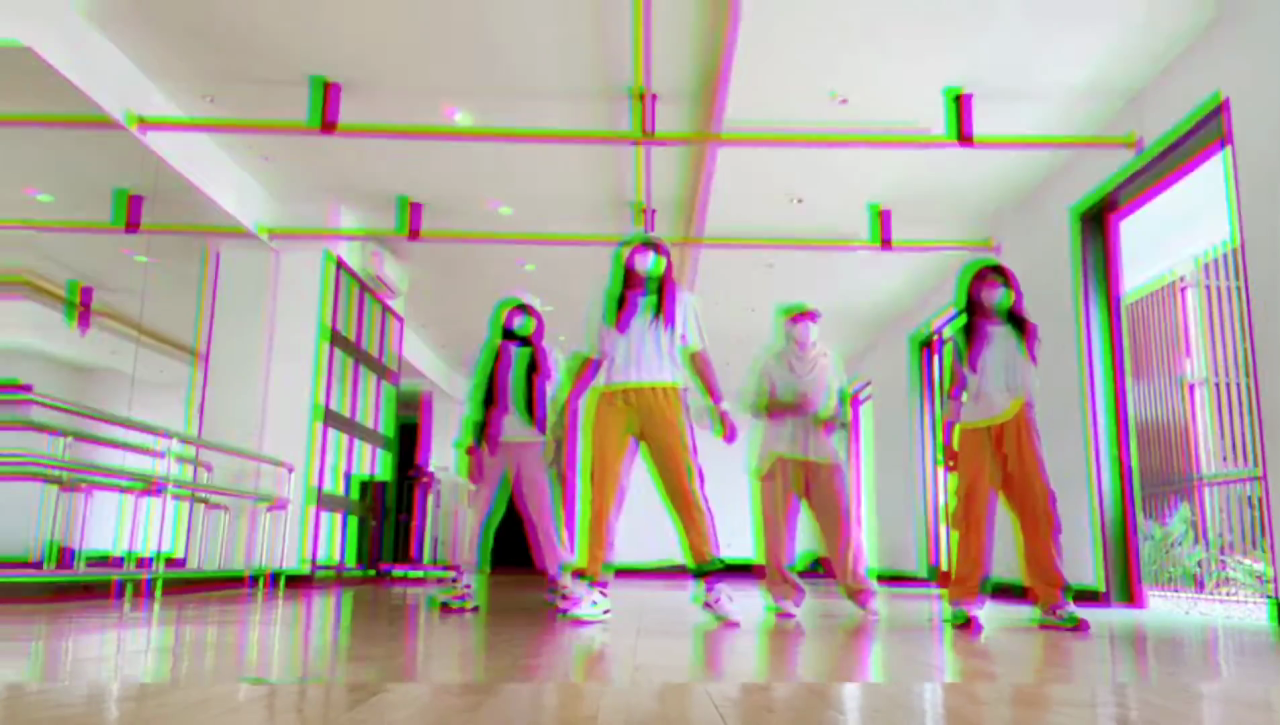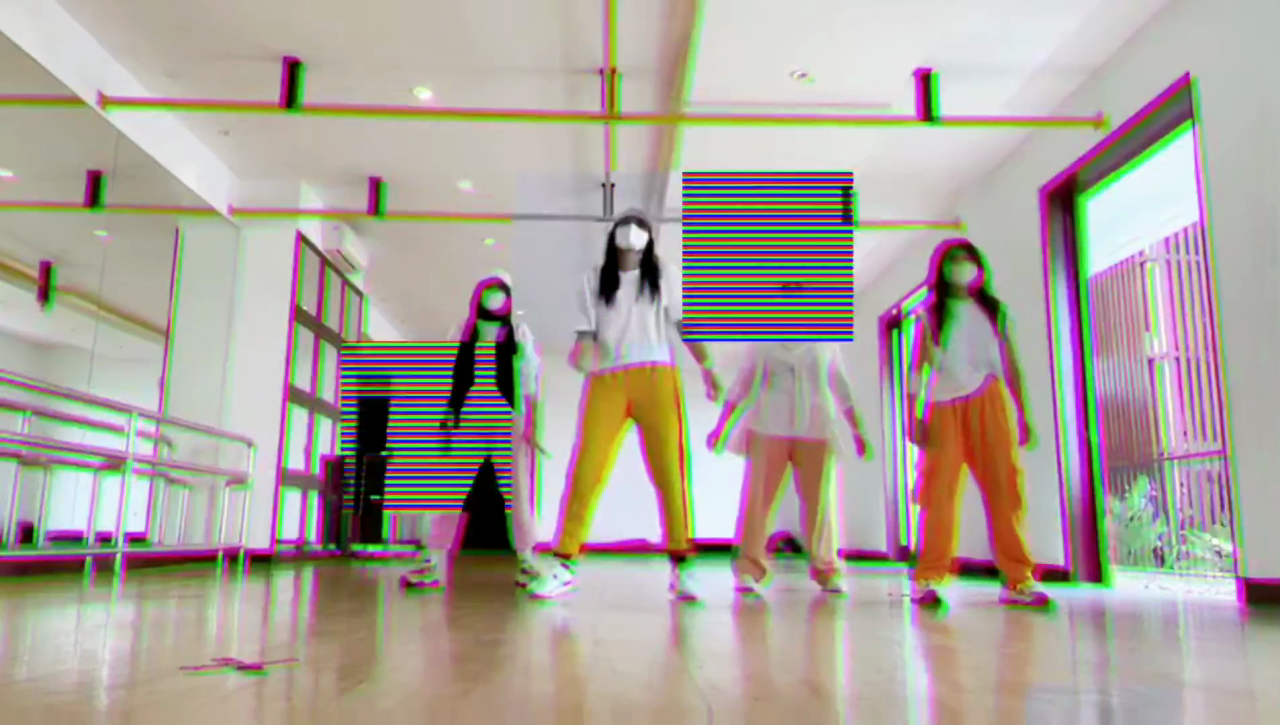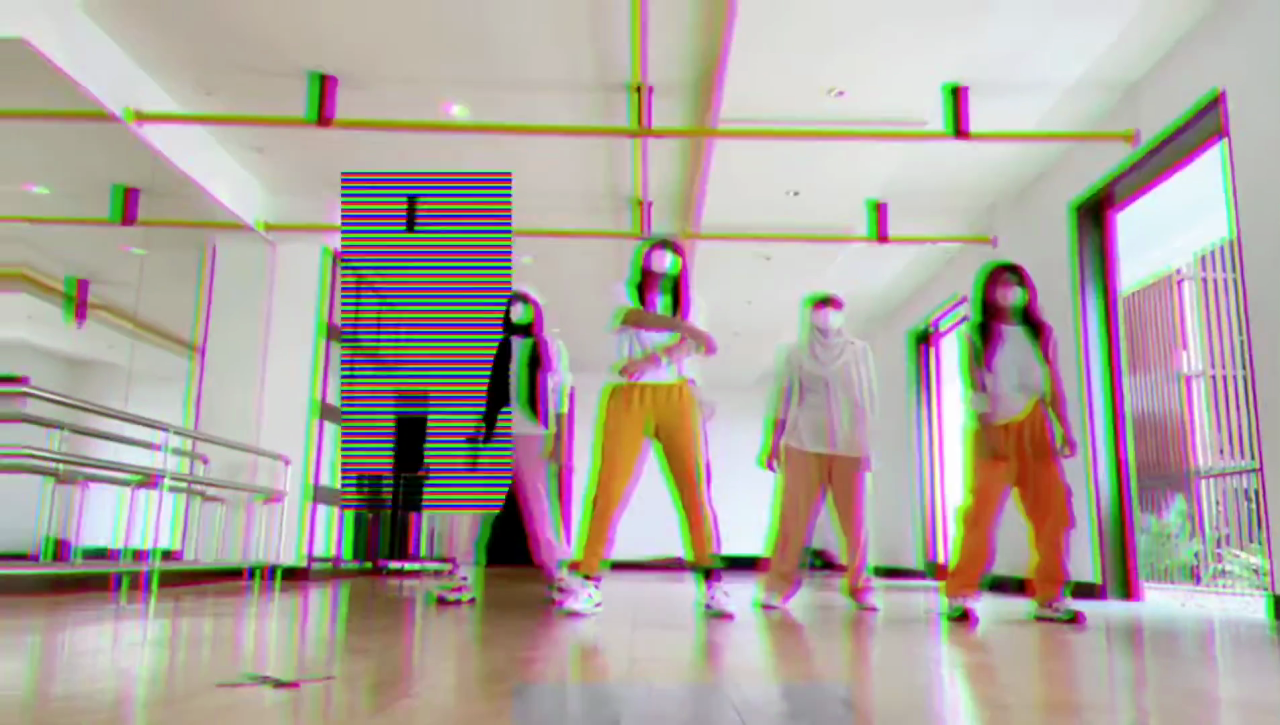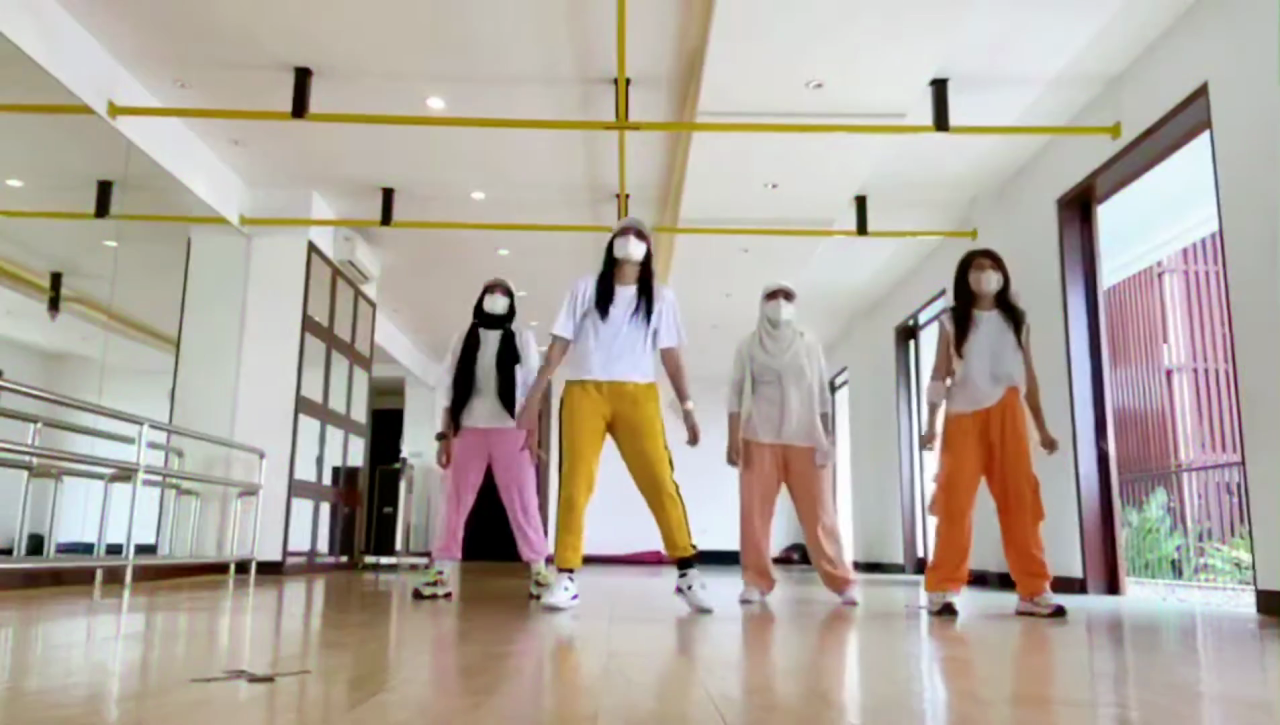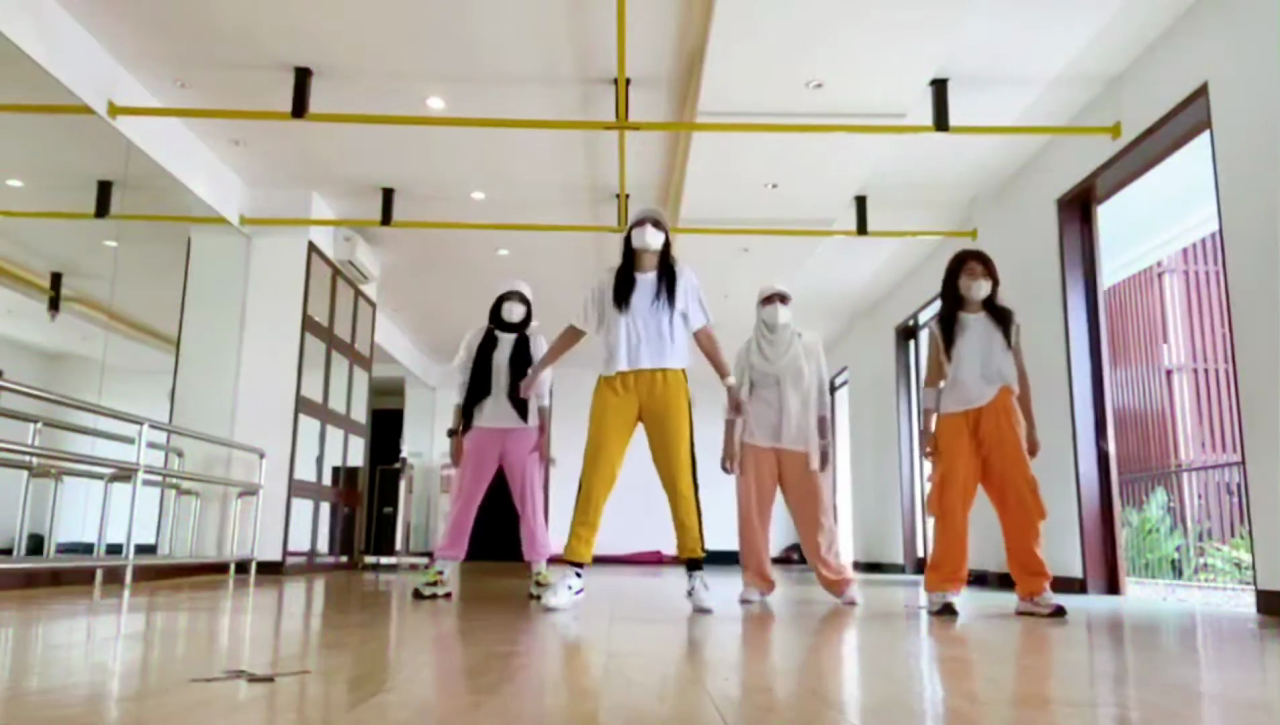
dt=0.4s
person 1, frame 1
left shoulder: (680, 302)
right shoulder: (612, 304)
left elbow: (698, 356)
right elbow: (592, 360)
left wrist: (721, 407)
left hip: (663, 399)
right hip: (613, 402)
left knee: (686, 489)
right knee: (604, 494)
left ankle: (713, 586)
right ankle: (598, 592)
person 1, frame 2
left shoulder: (664, 276)
right shoulder: (594, 280)
left elbow: (685, 323)
right elbow: (585, 333)
left wrist: (707, 366)
right wrist: (583, 352)
left hip: (656, 379)
right hip: (606, 382)
left knee: (669, 472)
right knee: (585, 472)
left ankle: (680, 569)
right ankle: (563, 567)
person 1, frame 3
left shoulder: (687, 297)
right shoulder: (624, 293)
left elbow: (692, 348)
right elbow: (632, 318)
left wrist: (650, 358)
right wrist: (686, 329)
left hip: (676, 397)
right hip: (628, 398)
left knee: (694, 491)
right knee: (609, 490)
left ankle: (713, 585)
right ankle: (588, 583)
person 1, frame 4
left shoulder: (660, 296)
right shoulder: (585, 288)
left elbow: (669, 353)
right elbow: (560, 341)
left wrist: (687, 407)
right wrist: (535, 392)
left hip: (638, 395)
right hip: (586, 393)
left knee: (660, 481)
right knee: (575, 484)
left ankle: (687, 575)
right ankle: (566, 579)
person 1, frame 5
left shoulder: (681, 279)
right shoulder: (608, 284)
left elbow: (702, 332)
right elbow: (576, 329)
left wrist: (728, 380)
right wrist: (539, 367)
left hip: (667, 385)
right hip: (615, 387)
left knee: (680, 479)
right knee: (596, 477)
left ankle: (696, 576)
right ankle: (574, 574)
person 2, frame 1
left shoulder: (1027, 334)
right shoulder: (965, 337)
left elbow: (1032, 388)
right elbow: (954, 392)
left wrist: (1034, 437)
right wrist: (947, 440)
left hip: (1019, 428)
right hip: (977, 431)
left knee: (1038, 511)
right knee: (974, 514)
left ankle: (1053, 601)
right ankle: (965, 601)
person 2, frame 2
left shoulder: (994, 311)
right shoulder: (930, 313)
left elbow: (1010, 364)
right elbow: (918, 366)
left wrist: (1022, 412)
right wrist: (913, 413)
left hip: (988, 403)
right hip: (944, 406)
left knee: (1003, 486)
right knee: (938, 489)
left ankle: (1017, 579)
right ankle: (928, 577)
person 2, frame 3
left shoulder: (1042, 334)
right shoulder: (978, 335)
left elbow: (1054, 385)
right elbow: (976, 387)
left wrist: (1065, 428)
right wrist: (987, 431)
left hip: (1035, 426)
right hip: (996, 428)
left knee: (1053, 510)
right knee: (984, 509)
left ankle: (1050, 597)
right ankle: (960, 593)
person 2, frame 4
left shoulder: (1016, 321)
right shoulder: (952, 322)
left elbow: (1028, 377)
right elbow: (939, 376)
left wrist: (1042, 426)
right wrist: (930, 422)
left hip: (1008, 416)
right hip: (964, 417)
left knee: (1021, 499)
right knee: (955, 500)
left ankle: (1032, 589)
right ankle: (942, 587)
person 2, frame 5
left shoulder: (1006, 321)
right shoulder: (942, 325)
left elbow: (1020, 376)
right elbow: (933, 380)
left wrist: (1031, 427)
right wrist: (927, 429)
left hip: (1001, 416)
right hip: (957, 420)
left knee: (1020, 500)
right knee: (951, 504)
left ankle: (1033, 590)
right ankle: (942, 588)
person 3, frame 1
left shoulder: (546, 356)
right shoulder: (491, 353)
right elbow: (478, 403)
right wrist: (472, 447)
left hip: (535, 444)
right hip: (497, 444)
left knee: (546, 514)
right knee: (482, 514)
left ankle: (563, 585)
right ankle: (467, 585)
person 3, frame 2
left shoulder: (519, 333)
right shoulder: (463, 331)
left elbow: (530, 381)
right elbow: (451, 380)
left wrist: (533, 423)
right wrist: (444, 423)
left hip: (509, 420)
right hip: (468, 420)
left knee: (517, 491)
right knee: (452, 490)
left ankle: (527, 561)
right ankle: (432, 561)
person 3, frame 3
left shoulder: (549, 348)
right shoulder: (496, 347)
left elbow: (559, 398)
right elbow: (484, 396)
left wrist: (560, 440)
right wrist: (473, 439)
left hip: (535, 437)
right hip: (500, 436)
left knee: (540, 511)
left ankle: (558, 579)
right ankle: (464, 578)
person 3, frame 4
left shoulder: (521, 338)
right shoulder: (465, 339)
left elbow: (530, 388)
right elbow: (452, 390)
left wrist: (533, 431)
right wrist: (444, 435)
left hip: (510, 429)
right hip: (469, 429)
left knee: (522, 500)
right knee: (456, 500)
left ankle: (539, 570)
right ankle: (442, 572)
person 3, frame 5
left shoulder: (535, 343)
right shoulder: (477, 339)
left elbow: (542, 392)
right elbow: (464, 387)
left wrist: (545, 433)
right wrist: (455, 431)
left hip: (523, 430)
right hip: (481, 428)
left knee: (531, 500)
right knee: (464, 497)
left ankle: (539, 573)
right ankle: (443, 572)
person 4, frame 1
left shoulder: (830, 362)
right shoulder: (773, 362)
left elbow: (844, 405)
right elbow: (757, 406)
left wrist: (834, 417)
right wrist: (788, 405)
left hip: (824, 454)
right hip: (782, 454)
left knee: (841, 521)
right knee: (778, 524)
left ankle: (861, 592)
right ankle: (784, 593)
person 4, frame 2
left shoulder: (825, 338)
right shoulder: (762, 340)
left elbow: (841, 387)
right elbow: (743, 384)
left wrist: (857, 430)
right wrist: (721, 425)
left hip: (815, 431)
right hip: (768, 429)
left knee: (817, 502)
right knee: (755, 499)
left ankle: (826, 571)
right ankle: (749, 570)
person 4, frame 3
left shoulder: (858, 351)
right shoulder: (795, 353)
left elbow: (869, 401)
right elbow: (783, 401)
left wrist: (872, 448)
right wrist: (774, 443)
left hip: (849, 447)
right hip: (803, 445)
left knee: (854, 520)
right knee: (793, 517)
left ankle: (860, 588)
right ankle: (778, 585)
person 4, frame 4
left shoulder: (810, 346)
right shoulder: (748, 347)
left elbow: (823, 396)
right elbow: (736, 396)
left wrist: (827, 438)
right wrist: (733, 439)
left hip: (804, 439)
right hip: (759, 438)
left knee: (818, 510)
right knee: (755, 510)
left ankle: (839, 579)
right ankle: (756, 580)
person 4, frame 5
left shoulder: (810, 346)
right shoulder: (748, 351)
left elbow: (821, 397)
left wrist: (825, 441)
right wrist: (728, 444)
left hip: (801, 443)
right hip: (757, 442)
left knee: (815, 513)
right knee: (753, 513)
left ankle: (838, 581)
right ankle: (756, 581)
